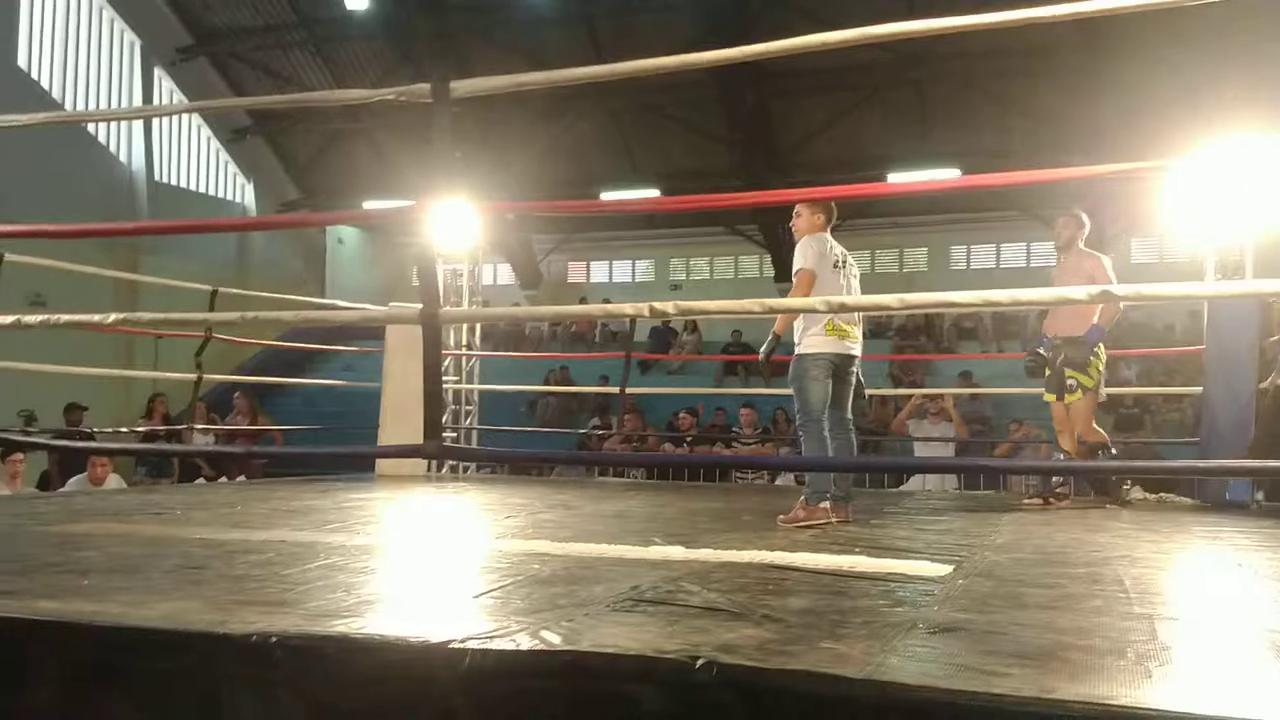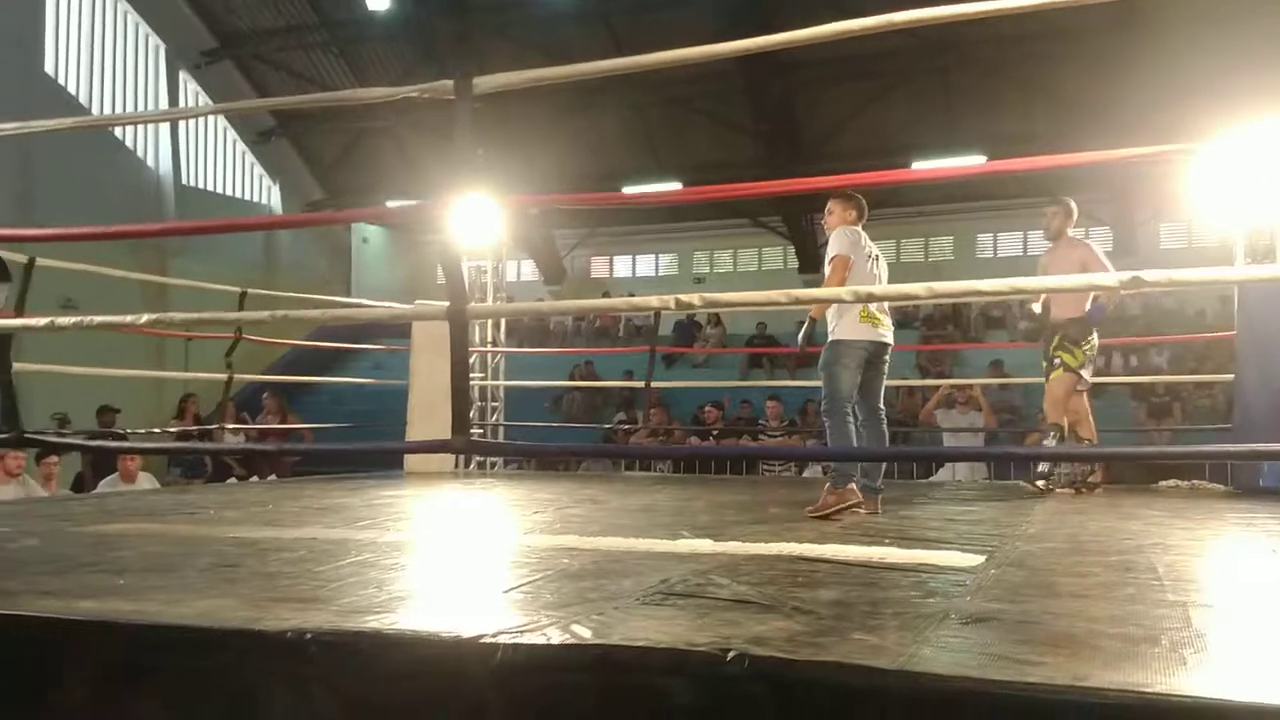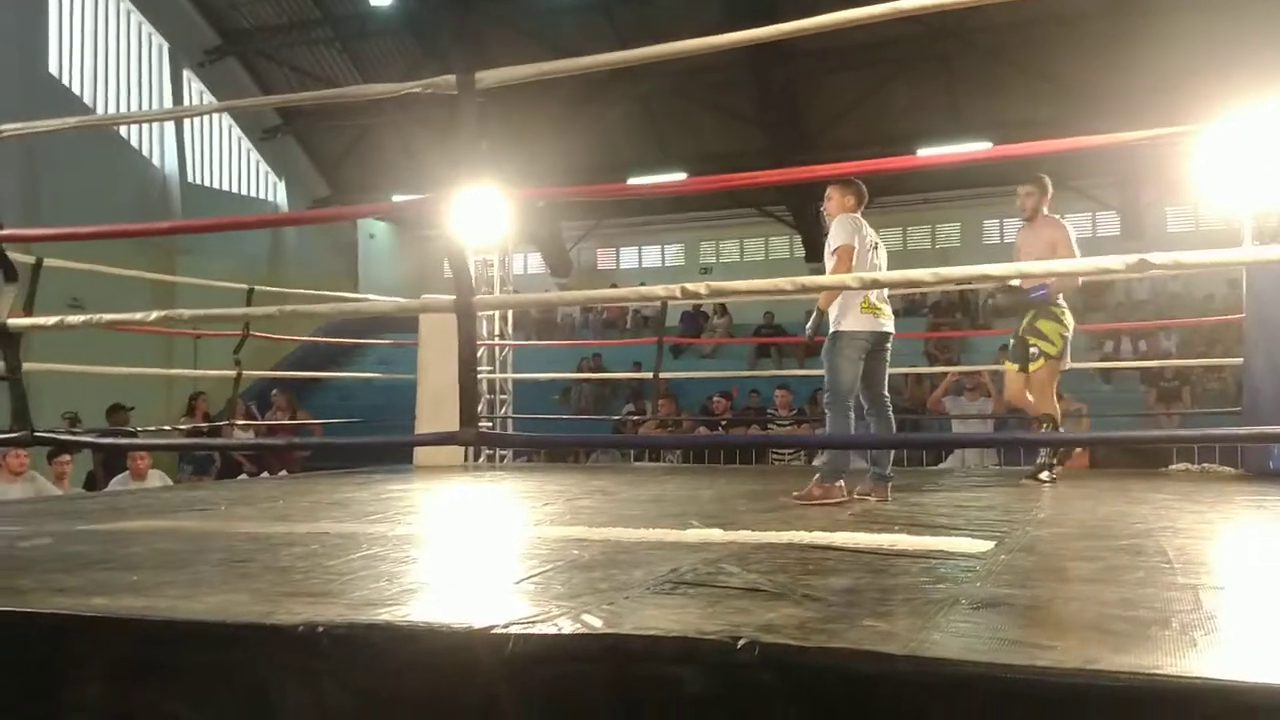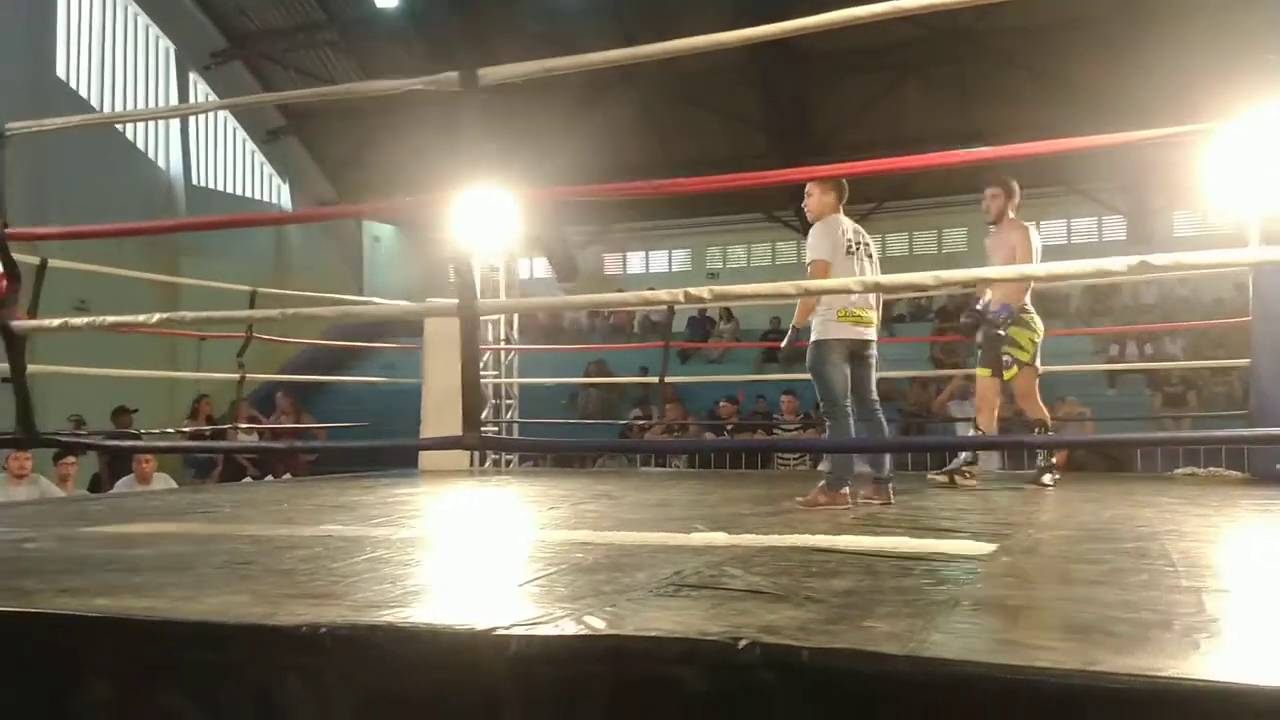
dt=0.4s
person 1, frame 1
left shoulder: (811, 243)
right shoulder: (846, 258)
left elbow: (801, 291)
left wrist: (774, 335)
right wrist: (854, 362)
left hip: (816, 346)
right hip: (847, 347)
left knee: (812, 423)
right knee: (841, 424)
left ankle: (816, 502)
right ankle: (840, 502)
person 1, frame 2
left shoulder: (845, 235)
right shoulder: (874, 253)
left elbow: (837, 276)
left wrist: (811, 319)
left hip: (851, 334)
right hip: (880, 335)
left knee: (837, 408)
right knee: (872, 414)
left ankle: (843, 484)
right ankle: (870, 493)
person 1, frame 3
left shoulder: (845, 223)
right shoulder: (873, 239)
left elbow: (843, 266)
left wrist: (819, 311)
left hip: (852, 325)
right hip: (880, 324)
left knee: (840, 401)
right knee: (878, 403)
left ankle: (831, 480)
right ankle: (880, 481)
person 1, frame 4
left shoulder: (824, 229)
right shoulder: (862, 235)
left elbow: (816, 281)
right elbow: (876, 290)
left wrist: (795, 327)
left hip: (832, 331)
right hip: (864, 331)
left knee: (837, 409)
right knee: (869, 407)
left ankle: (837, 487)
right ankle: (882, 484)
person 2, frame 1
left shoulder: (1095, 262)
right shoulder: (1058, 270)
left elbow: (1114, 306)
left wrist: (1089, 341)
right wrist: (1039, 347)
left hip: (1083, 350)
right hip: (1057, 350)
left knee: (1083, 426)
right knee: (1061, 425)
left ankle: (1113, 481)
right ankle: (1058, 486)
person 2, frame 2
left shoulder: (1084, 251)
right shoulder: (1047, 258)
left elbow: (1112, 287)
right elbow: (1040, 299)
left wrist: (1090, 320)
right wrist: (1035, 314)
left hip: (1076, 336)
right hip: (1053, 335)
left knee: (1054, 404)
right knee: (1076, 409)
left ankle: (1046, 472)
right ankle: (1090, 474)
person 2, frame 3
left shoulder: (1058, 230)
right shoulder: (1022, 235)
left elbow: (1071, 278)
left wrist: (1028, 295)
right wrist: (1005, 293)
left hip: (1050, 316)
right hip: (1025, 318)
left knee: (1042, 392)
right knee: (1013, 393)
left ankle: (1046, 461)
person 2, frame 4
left shoulder: (1022, 233)
right shoulder: (993, 239)
left elbow: (1024, 282)
left wrist: (999, 318)
right wrist: (978, 309)
left hip: (1016, 322)
right hip: (993, 325)
left knee: (1027, 398)
right knee: (984, 400)
left ankle: (1047, 465)
right ankle: (966, 466)
